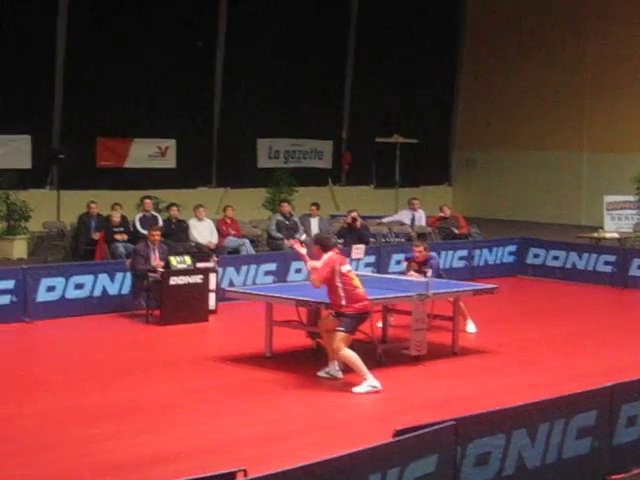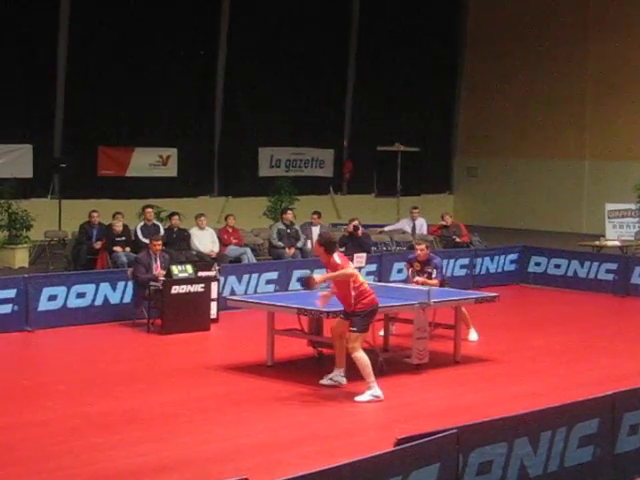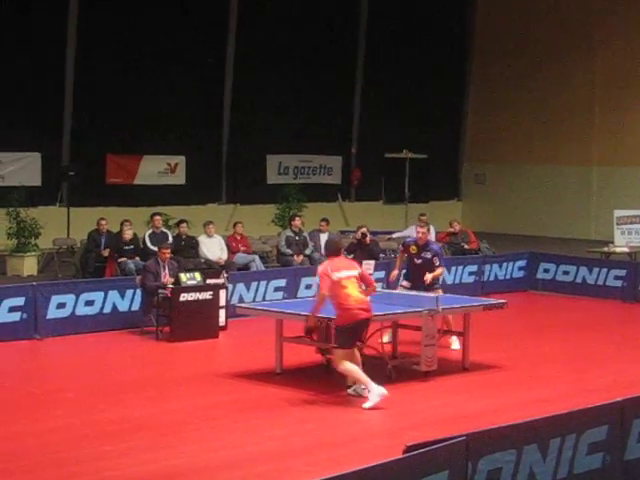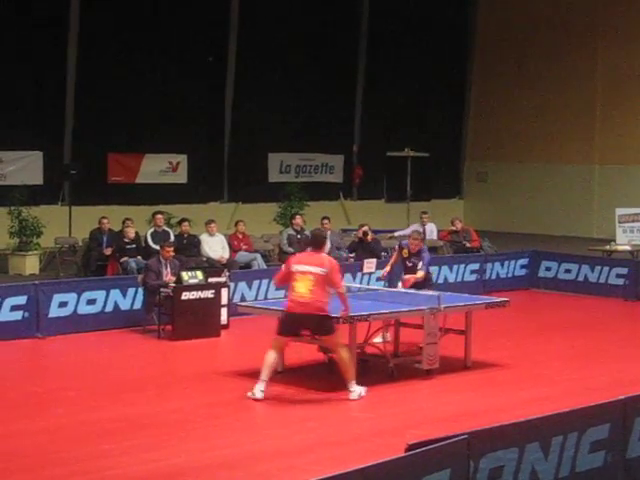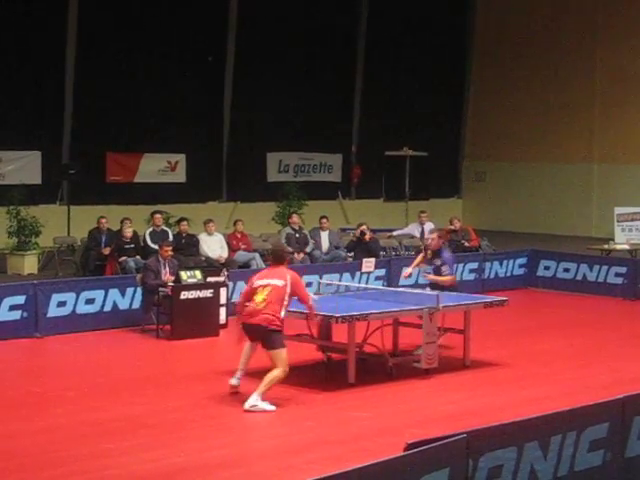
dt=0.4s
person 1, frame 1
left shoulder: (329, 259)
right shoulder: (333, 256)
left elbow: (316, 283)
right elbow: (318, 269)
left wrist: (311, 269)
right wrist: (304, 254)
left hip: (355, 308)
right hip: (357, 305)
left knee: (338, 347)
right knee: (324, 325)
left ankle: (370, 381)
right ankle: (334, 368)
person 1, frame 2
left shoulder: (335, 258)
right shoulder: (329, 260)
left elbow: (350, 272)
left wrist: (323, 278)
right wrist: (331, 292)
left hip: (364, 305)
right hip: (355, 305)
left knee: (354, 347)
right knee: (336, 331)
left ankle: (374, 390)
right ankle: (338, 374)
person 1, frame 3
left shoulder: (324, 268)
right shoulder: (353, 264)
left elbow: (323, 294)
right elbow: (372, 286)
left wrist: (312, 316)
left hip: (349, 318)
right hip: (365, 313)
left knee: (340, 363)
right knee: (349, 348)
left ankle: (374, 390)
right ankle: (360, 385)
person 1, frame 4
left shoulder: (295, 259)
right shoulder: (329, 262)
left elbow: (277, 281)
right elbow: (339, 290)
right wrist: (346, 307)
left hip: (293, 311)
right hip: (318, 312)
left knee: (275, 349)
right knee: (339, 348)
left ankle: (260, 388)
right ankle: (353, 388)
person 1, frame 5
left shoulder: (257, 276)
right shoulder: (291, 276)
left elbow: (240, 303)
right elbow: (308, 303)
left wrist: (241, 323)
right wrist: (313, 316)
left hip: (249, 322)
right hip: (269, 325)
left knee: (252, 342)
right knee: (282, 369)
left ankle: (237, 378)
right ankle: (255, 399)
